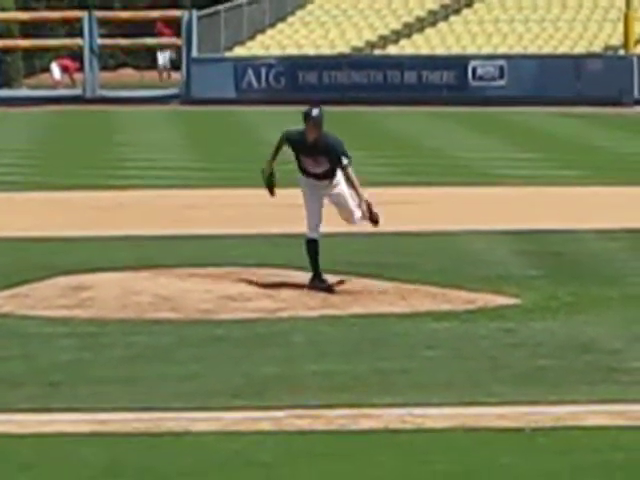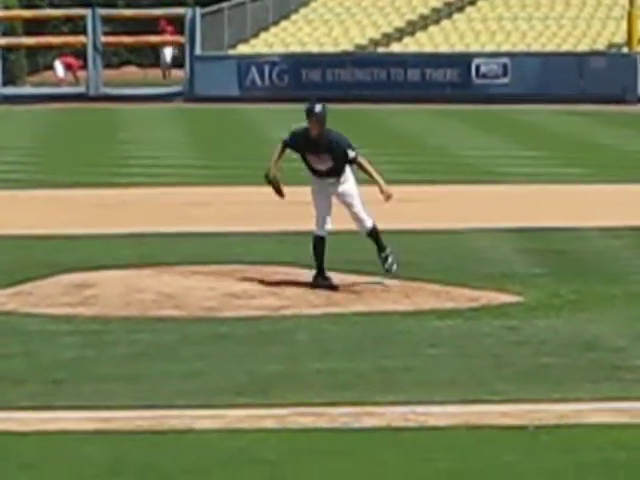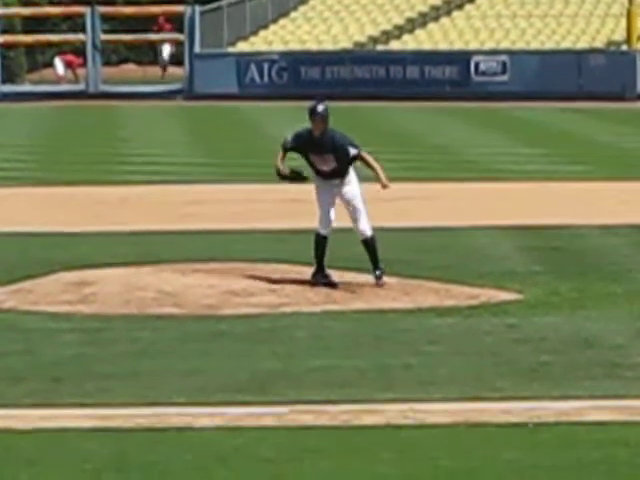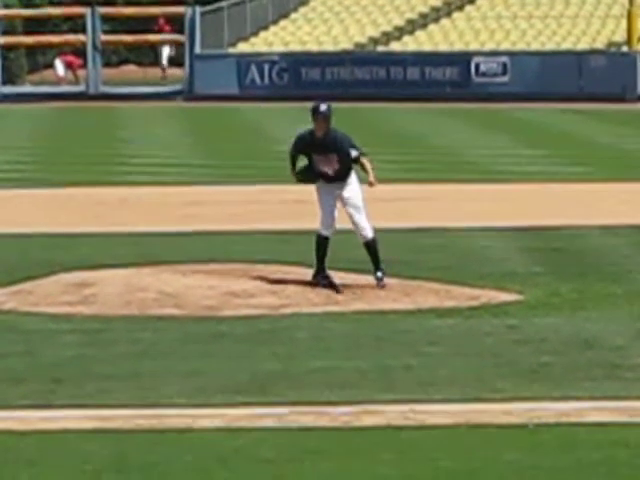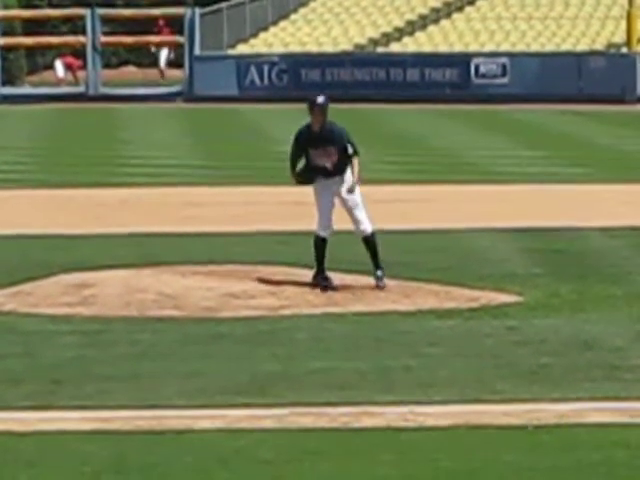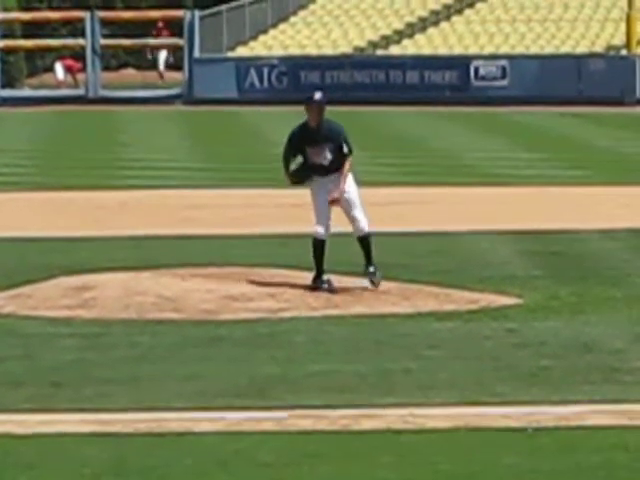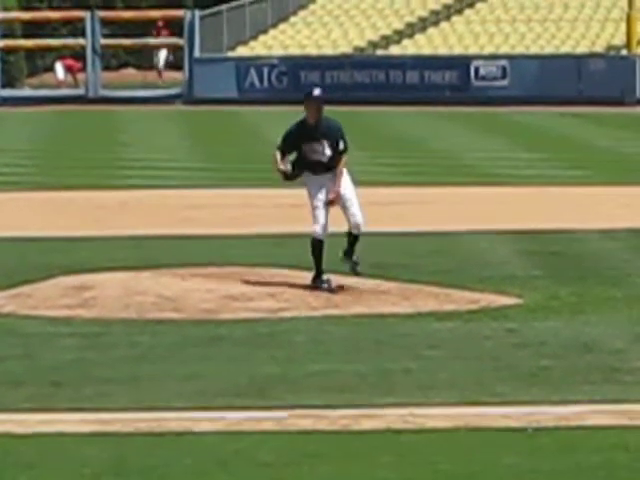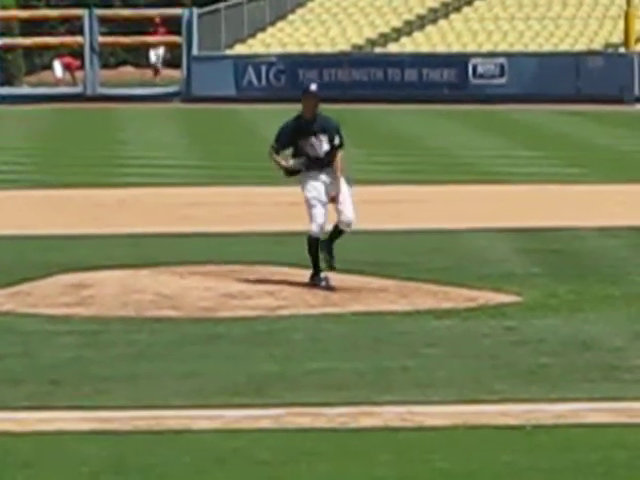
dt=0.1s
person 1, frame 1
left shoulder: (332, 143)
right shoulder: (296, 137)
left elbow: (347, 170)
right elbow: (283, 138)
left wrist: (361, 197)
right wrist: (271, 162)
left hip: (333, 181)
right hip: (310, 183)
left knee: (351, 217)
right knee: (313, 228)
left ankle: (366, 211)
right ankle: (316, 277)
person 1, frame 2
left shoulder: (335, 139)
right shoulder: (299, 136)
left elbow: (358, 159)
right elbow: (284, 144)
left wrist: (380, 183)
right wrist: (273, 164)
left hip: (342, 179)
right hip: (319, 181)
left knee: (362, 219)
right knee: (321, 225)
left ankle: (383, 251)
right ankle: (320, 274)
person 1, frame 3
left shoulder: (337, 139)
right shoulder: (302, 138)
left elbow: (361, 155)
right elbow: (285, 146)
left wrist: (380, 173)
right wrist: (279, 163)
left hip: (345, 180)
right hip: (324, 183)
left knee: (363, 227)
right knee: (325, 224)
left ankle: (377, 269)
right ankle: (319, 272)
person 1, frame 4
left shoulder: (341, 139)
right shoulder: (304, 140)
left elbow: (361, 158)
right elbow: (294, 154)
left wrist: (370, 174)
right wrist: (294, 173)
left hip: (347, 183)
right hip: (325, 185)
left knee: (363, 228)
right knee: (327, 225)
left ankle: (378, 271)
right ankle: (320, 273)
person 1, frame 5
left shoulder: (338, 132)
right shoulder: (302, 135)
left elbow: (354, 157)
right elbow: (295, 156)
left wrist: (355, 178)
right wrist: (294, 174)
left hip: (344, 178)
right hip: (321, 181)
left knee: (363, 223)
right knee: (323, 226)
left ankle: (378, 269)
right ankle: (319, 274)
person 1, frame 6
left shoulder: (336, 130)
right shoulder: (298, 134)
left elbow: (347, 160)
right elbow: (288, 154)
left wrist: (341, 189)
right wrist: (288, 171)
left hip: (342, 178)
right hip: (319, 181)
left knee: (361, 223)
right knee: (322, 228)
left ankle: (370, 266)
right ankle: (319, 277)
person 1, frame 7
left shoulder: (333, 127)
right shoulder: (295, 131)
left elbow: (342, 158)
right elbow: (280, 151)
left wrist: (336, 189)
right wrist: (280, 165)
left hip: (338, 176)
right hip: (314, 179)
left knee: (356, 220)
right knee: (319, 227)
left ankle: (349, 253)
right ankle: (318, 276)
person 1, frame 8
left shoulder: (329, 123)
right shoulder: (291, 127)
left elbow: (338, 154)
right elbow: (274, 150)
left wrist: (339, 185)
right wrist: (281, 162)
left hip: (333, 173)
right hip: (310, 177)
left knee: (347, 219)
right knee: (317, 223)
left ankle: (327, 245)
right ankle: (316, 274)
